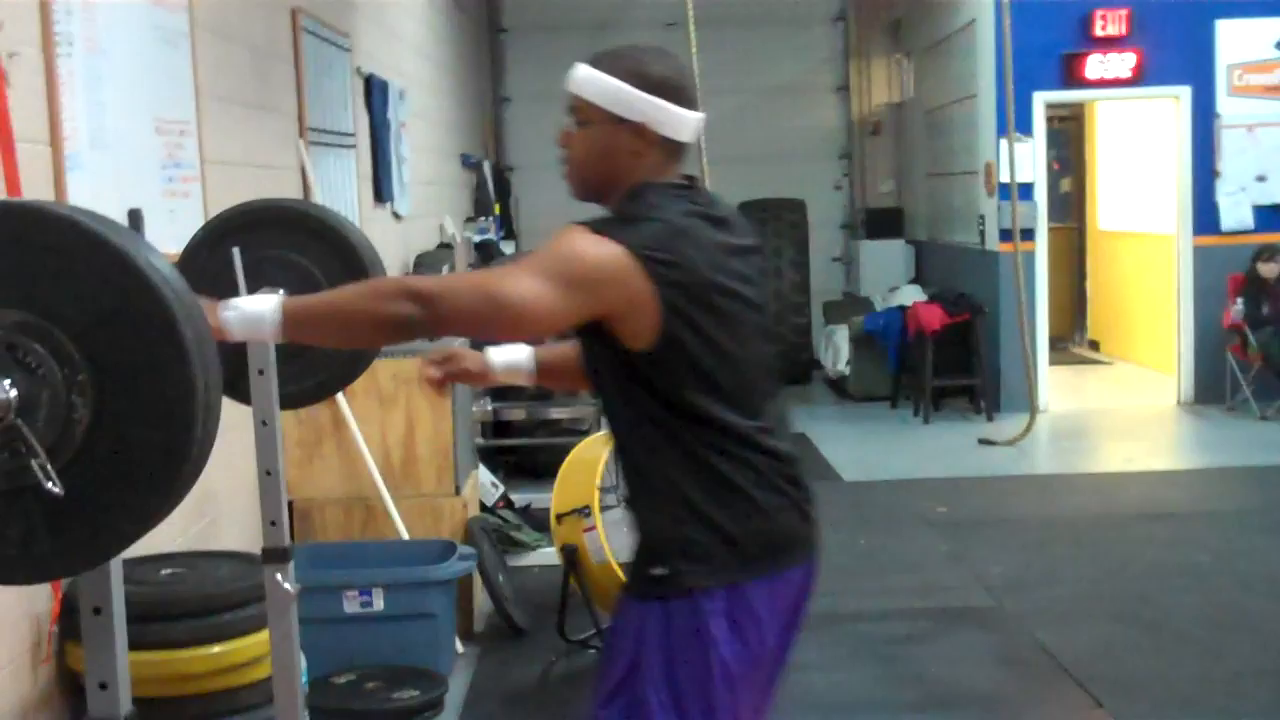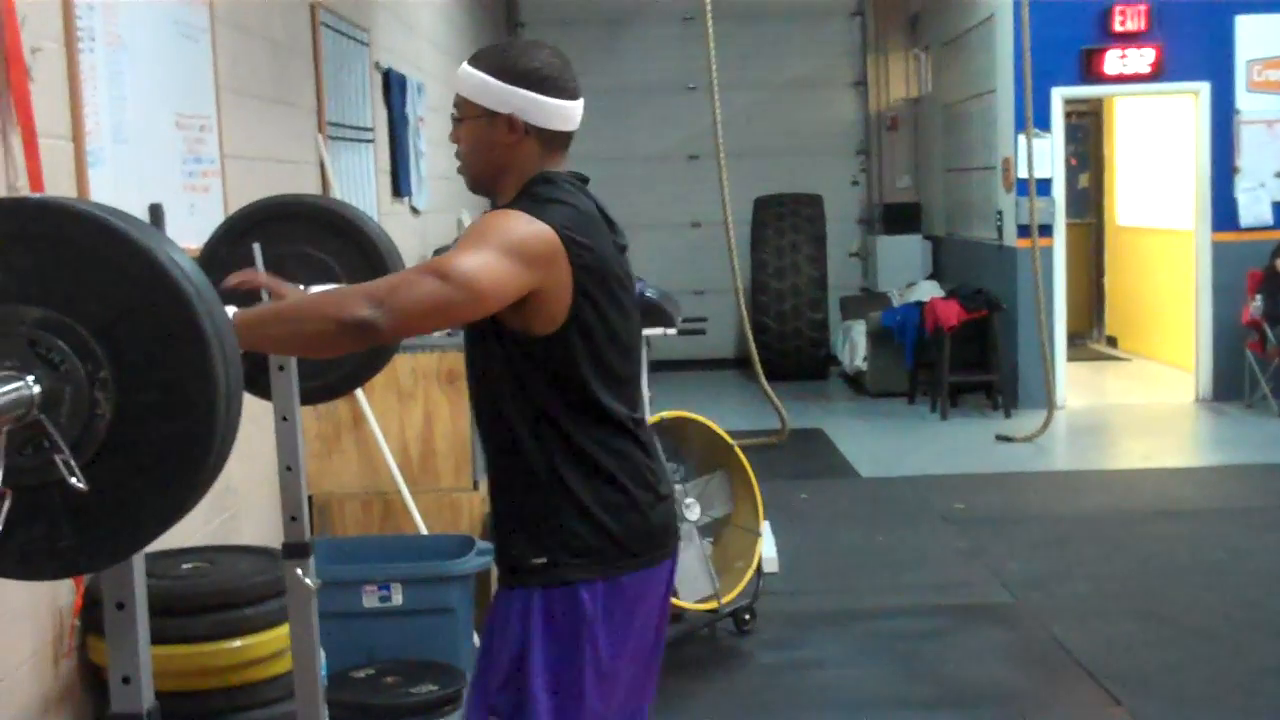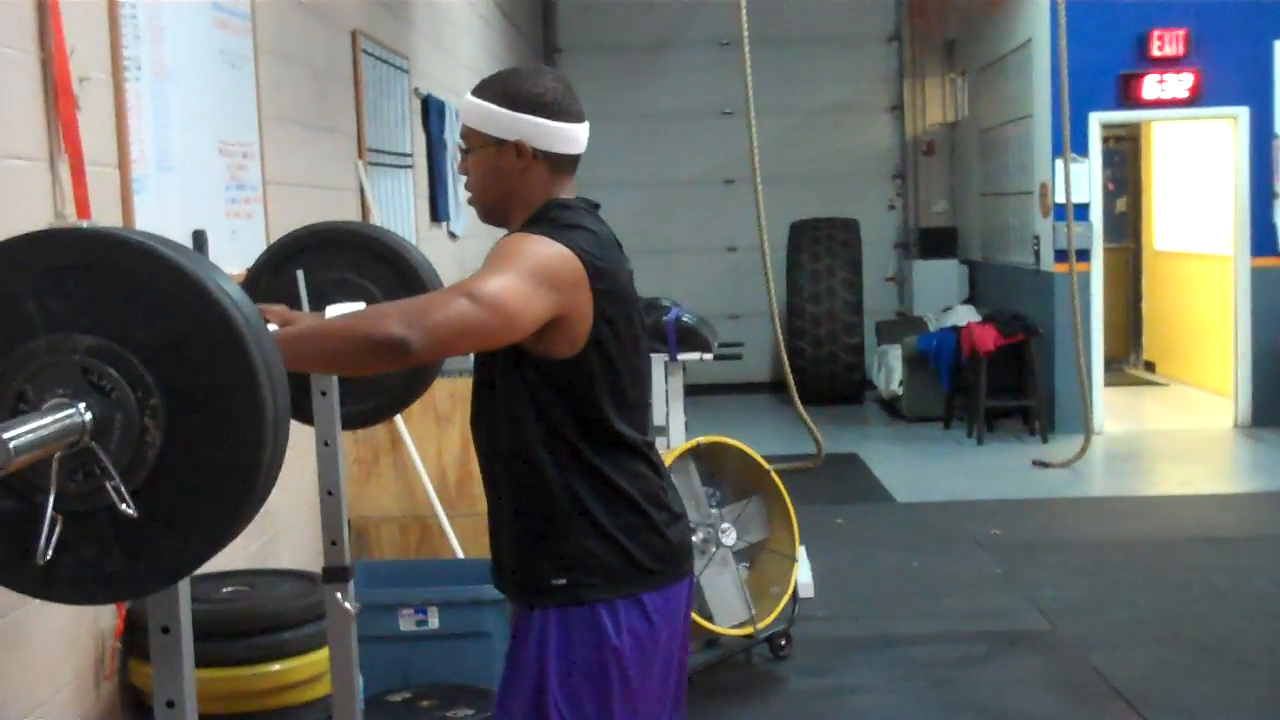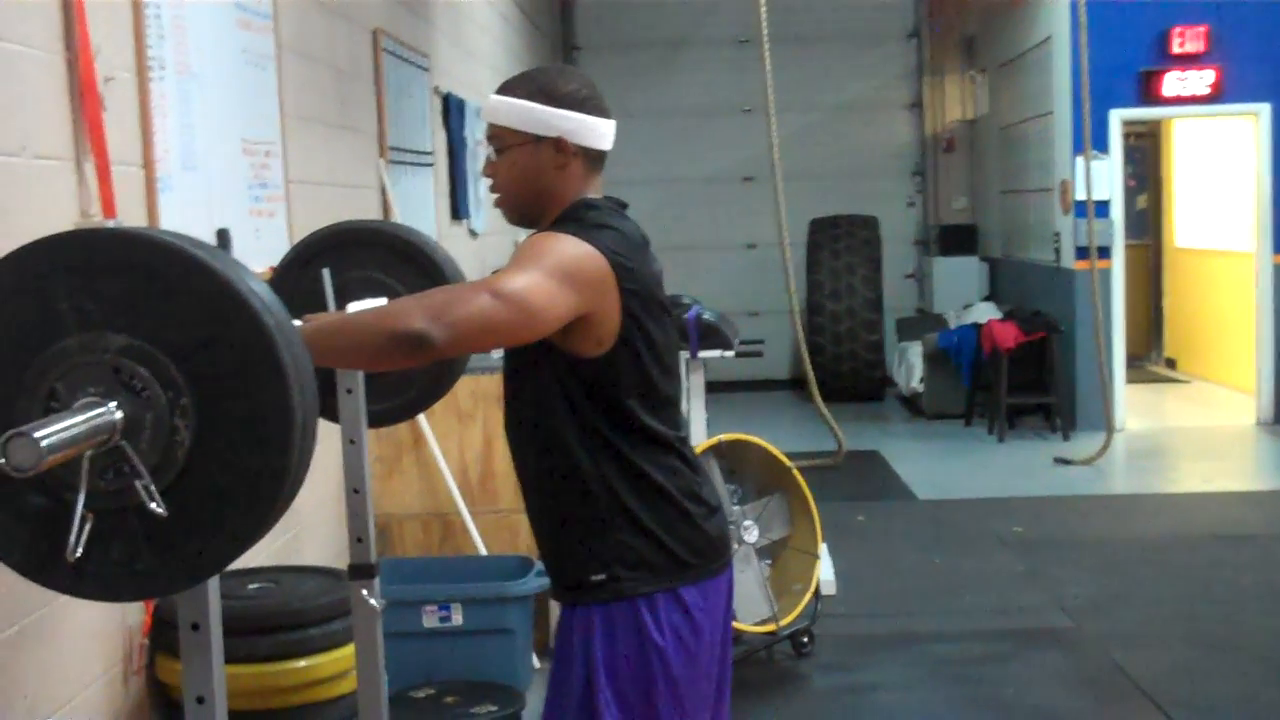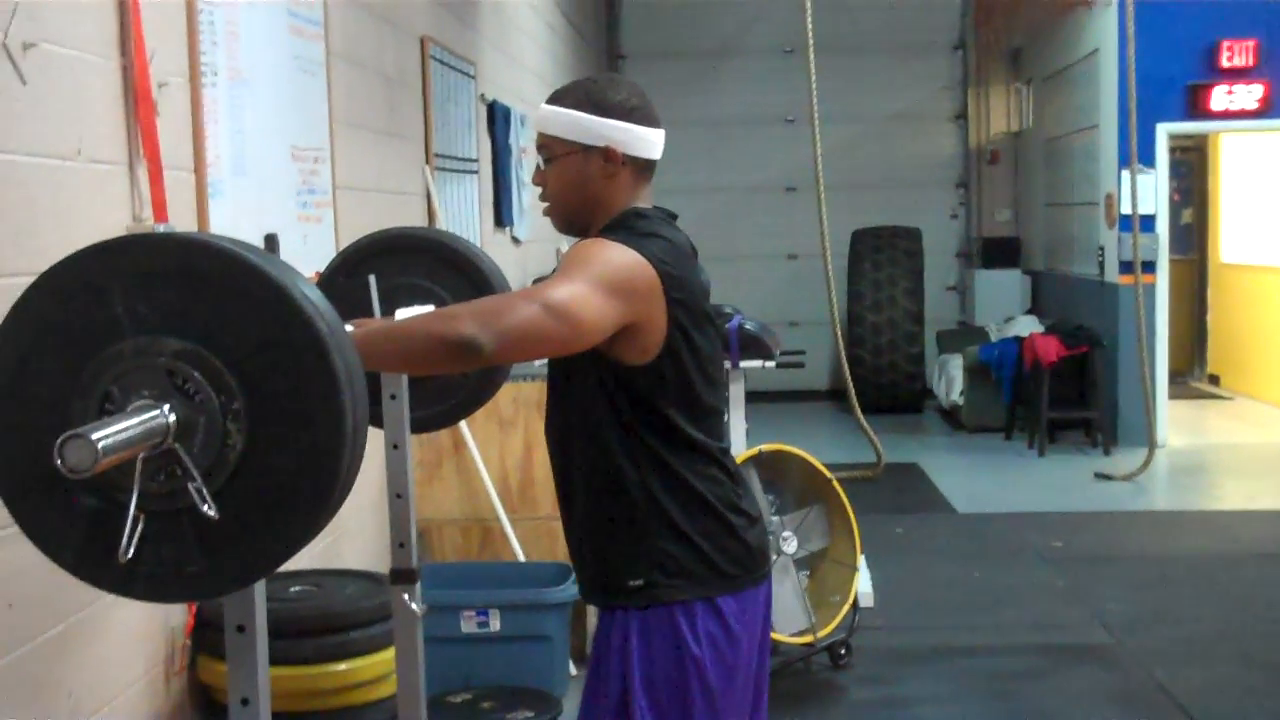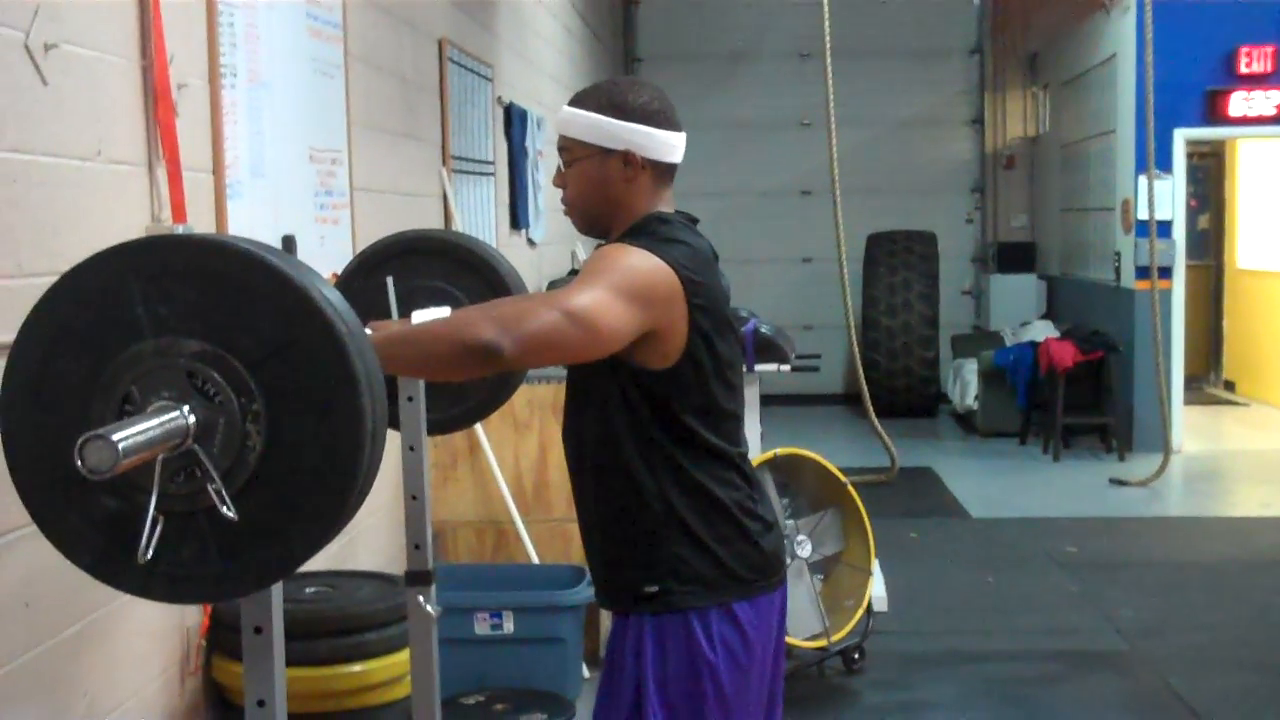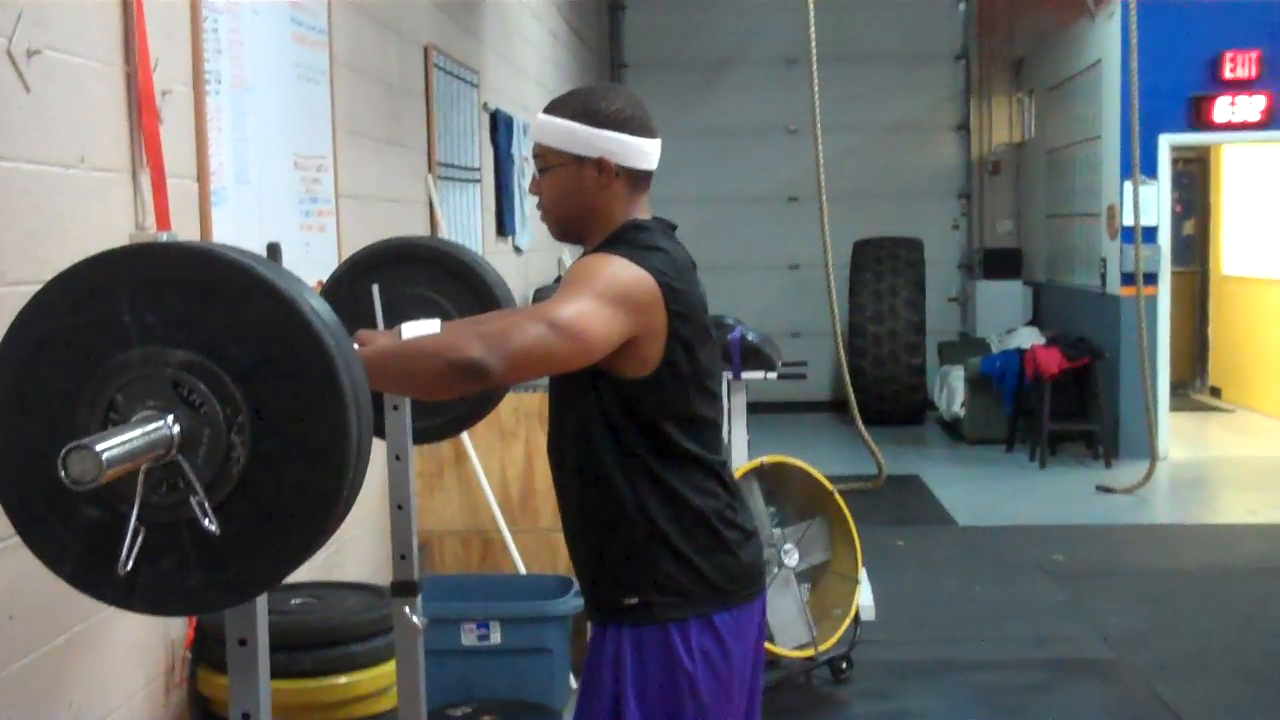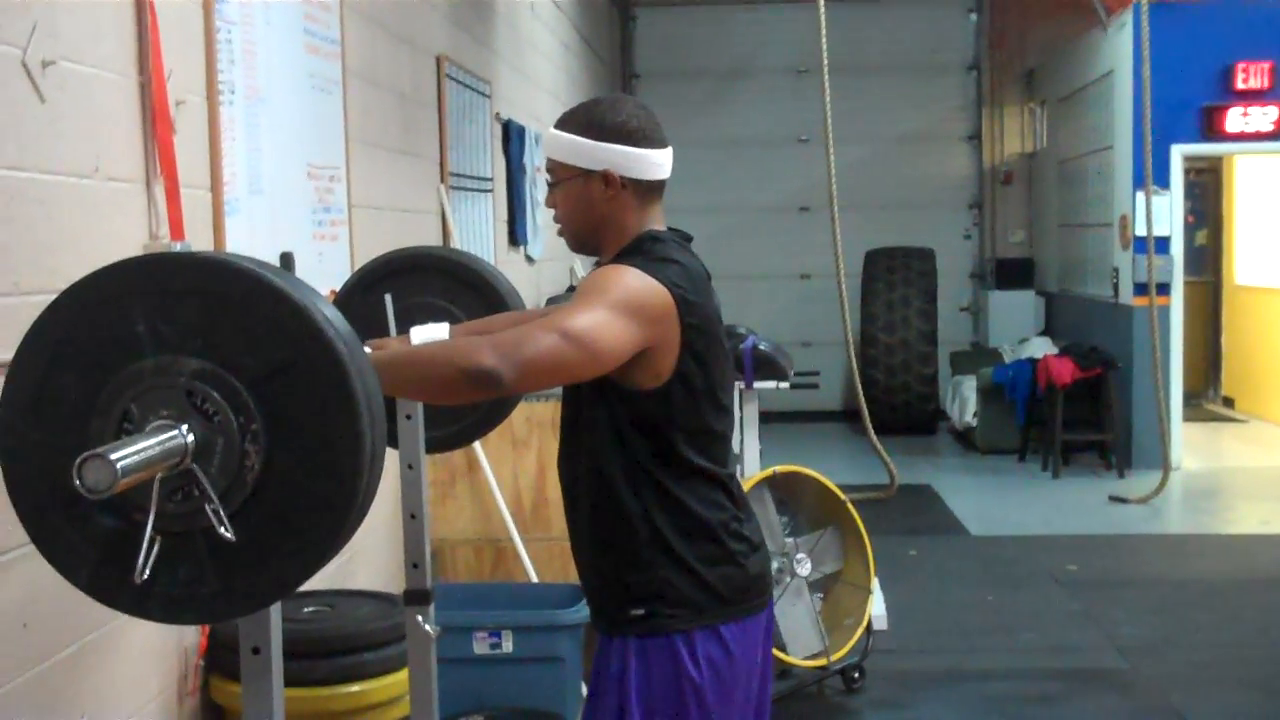
dt=0.4s
person 1, frame 1
left shoulder: (615, 258)
right shoulder: (713, 229)
left elbow: (422, 310)
left wrist: (239, 316)
right wrist: (507, 364)
left hip: (709, 563)
right hip: (759, 539)
person 1, frame 2
left shoulder: (525, 235)
right shoulder: (569, 218)
left elbow: (371, 317)
right elbow: (417, 298)
right wrist: (298, 300)
left hip: (576, 557)
right hip: (614, 538)
person 1, frame 3
left shoulder: (547, 259)
right shoulder: (576, 242)
left elbow: (403, 337)
right elbow: (434, 317)
right wrist: (313, 325)
left hip: (596, 580)
right hip: (629, 559)
person 1, frame 4
left shoulder: (573, 258)
right shoulder: (601, 241)
left elbow: (426, 329)
right elbow: (466, 306)
right wrist: (325, 326)
left hip: (639, 574)
right hip: (666, 554)
person 1, frame 5
left shoulder: (621, 265)
right shoulder: (649, 250)
left elbow: (476, 337)
right elbow: (523, 311)
right wrist: (380, 330)
left hip: (677, 582)
right hip: (705, 563)
person 1, frame 6
left shoulder: (645, 271)
right shoulder: (670, 254)
left elbow: (496, 342)
right elbow: (542, 312)
right wrist: (401, 331)
left hip: (693, 590)
right hip: (722, 569)
person 1, frame 7
left shoulder: (623, 279)
right shoulder: (649, 261)
left elbow: (480, 359)
right elbow: (531, 322)
right wrist: (395, 343)
left hip: (671, 601)
right hip: (704, 579)
person 1, frame 8
left shoulder: (637, 290)
right shoulder: (664, 271)
left elbow: (493, 366)
right elbow: (546, 325)
right wrist: (413, 347)
left hip: (677, 611)
right hip: (712, 588)
